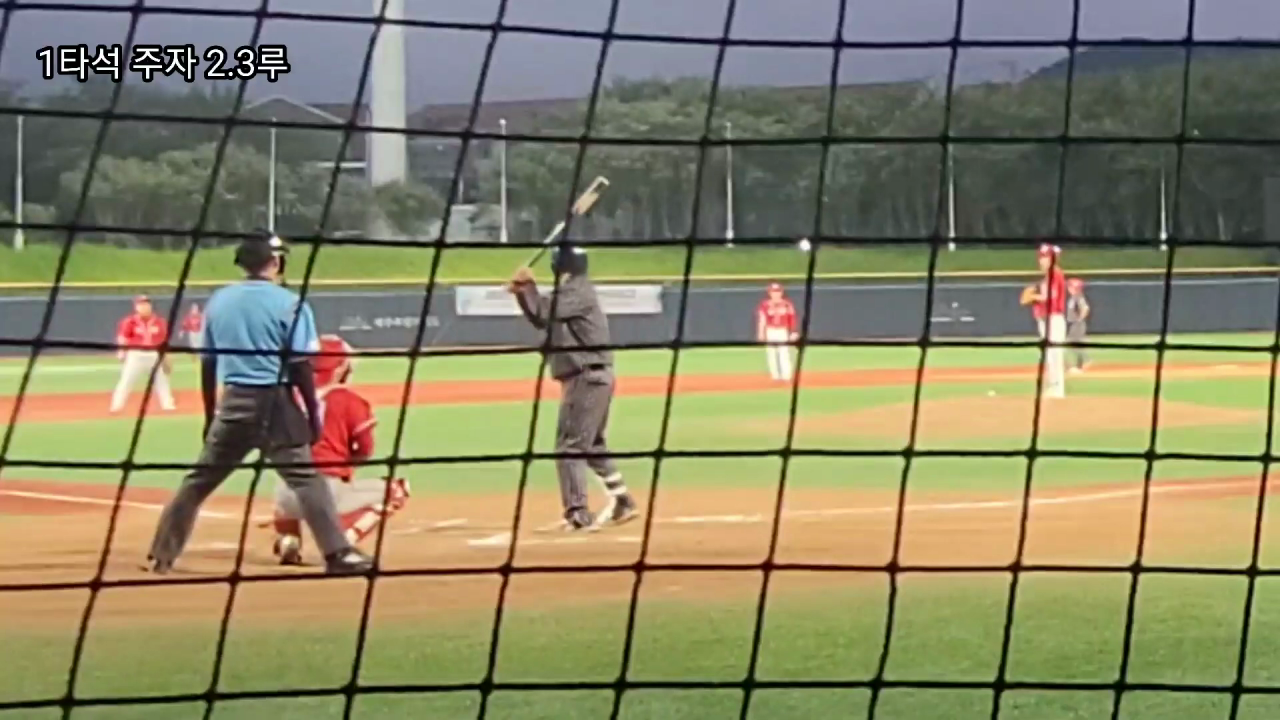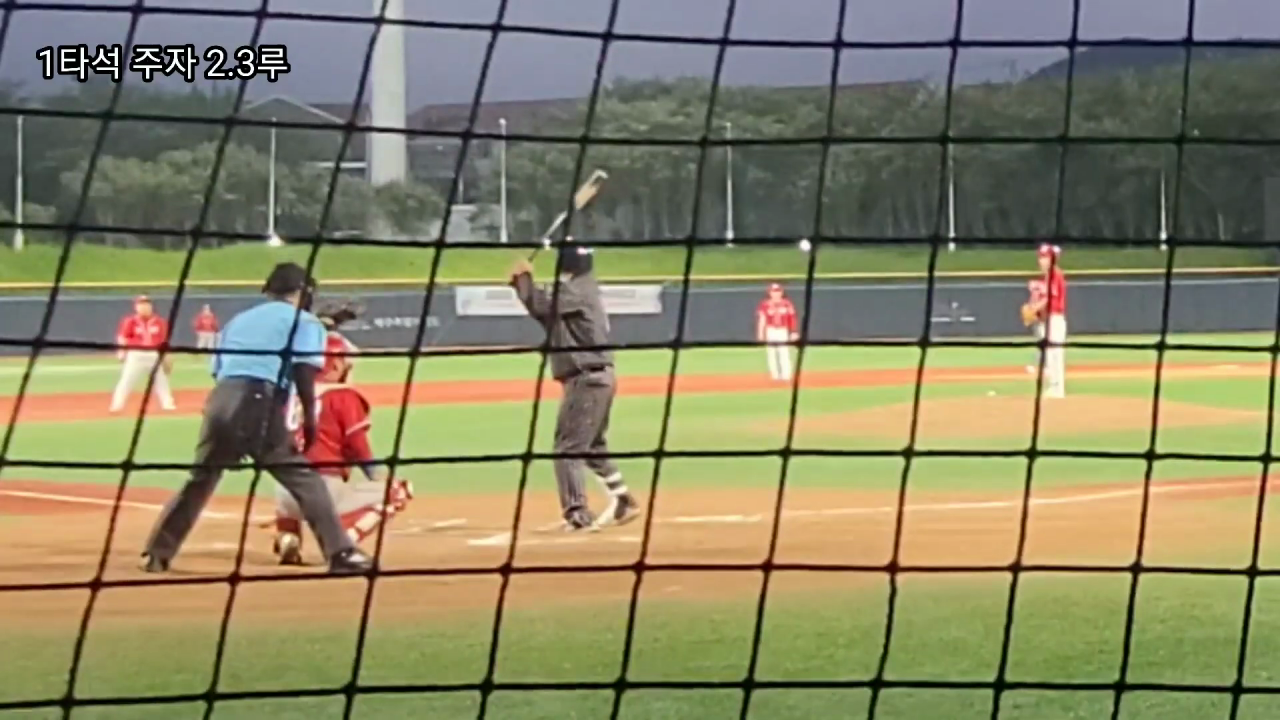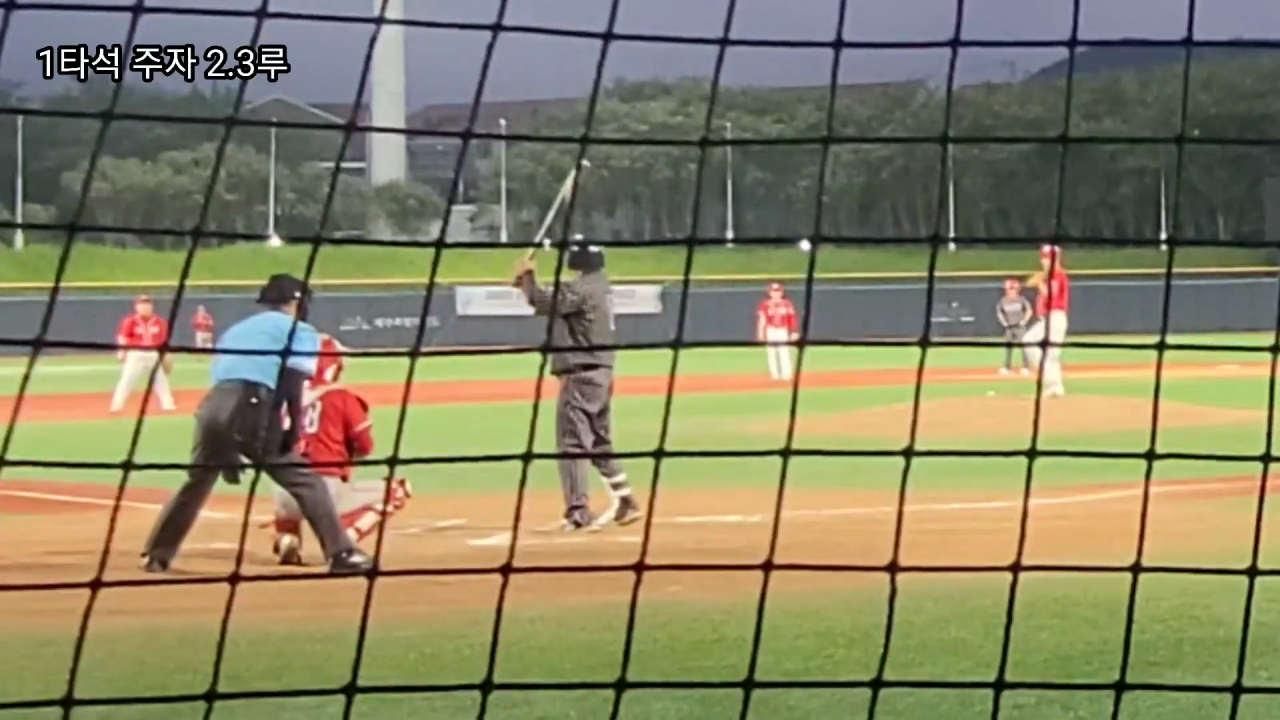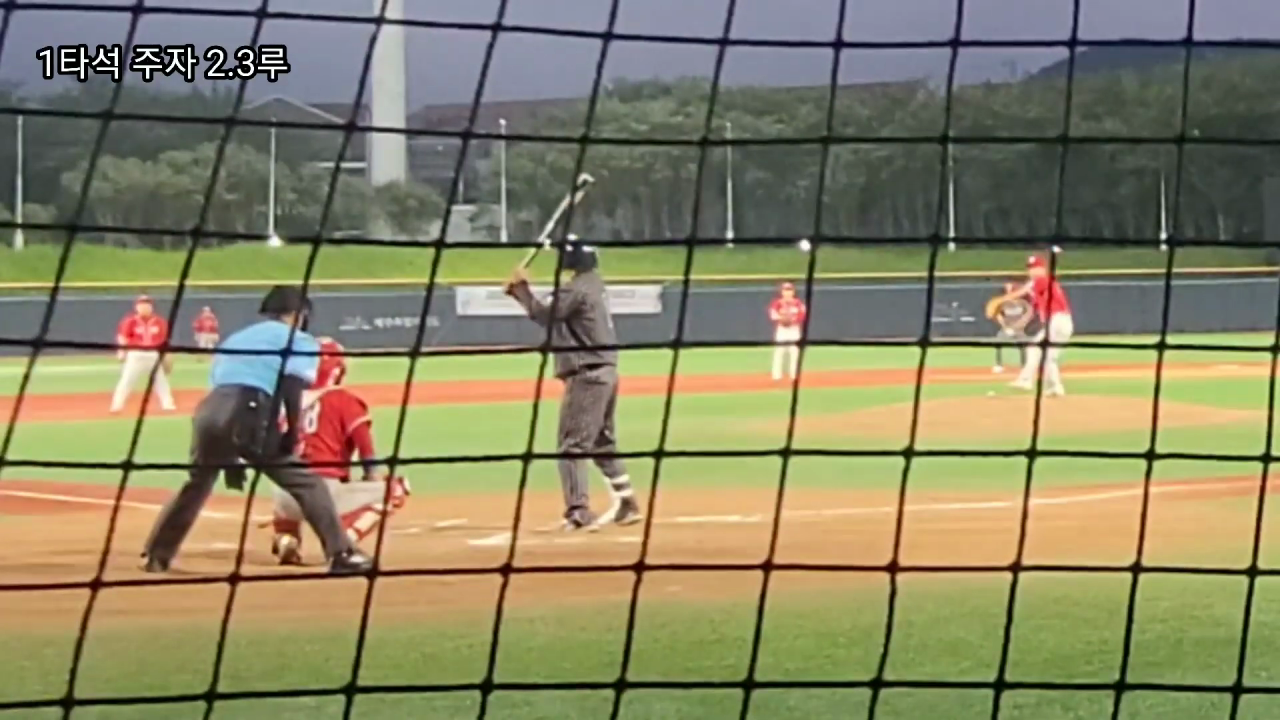
dt=1s
person 1, frame 1
left shoulder: (217, 301)
right shoulder: (289, 303)
left elbow: (208, 365)
right elbow: (300, 366)
left wrist: (210, 416)
right wrist: (313, 413)
left hip: (232, 404)
right hip: (274, 403)
left knee: (200, 480)
right knee: (306, 478)
left ankle: (160, 555)
right ankle: (338, 553)
person 1, frame 2
left shoulder: (239, 319)
right shoulder: (304, 321)
right elbow: (303, 368)
left wrist: (232, 440)
right wrist: (310, 417)
left hip: (220, 400)
right hip: (259, 402)
left knee: (199, 481)
right knee: (305, 480)
left ankle: (156, 554)
right ankle: (340, 553)
person 1, frame 3
left shoulder: (234, 330)
right shoulder: (298, 329)
right elbow: (292, 375)
left wrist: (228, 452)
right wrist: (295, 423)
left hip: (213, 406)
right hip: (252, 407)
left knee: (197, 482)
right knee: (305, 480)
left ankle: (156, 555)
right ankle: (341, 553)
person 1, frame 4
left shoulder: (234, 338)
right shoulder: (298, 339)
right elbow: (292, 383)
left wrist: (230, 458)
right wrist: (293, 429)
left hip: (210, 411)
right hip: (249, 412)
left knee: (196, 485)
right knee: (306, 482)
left ankle: (155, 554)
right ankle: (341, 553)
person 2, frame 1
left shoulder: (576, 291)
right shoulder: (574, 291)
left elbow: (545, 311)
right elbow: (540, 319)
left wrist: (529, 284)
right wrist: (521, 293)
left hip: (586, 378)
right hip: (595, 376)
left knee: (570, 447)
right knee: (593, 445)
left ankle: (579, 514)
right ankle: (622, 502)
person 2, frame 2
left shoulder: (576, 290)
right shoulder: (582, 289)
left elbow: (540, 305)
right elbow: (547, 316)
left wrist: (525, 277)
right wrist: (521, 285)
left hip: (586, 379)
right hip: (599, 377)
left knee: (568, 448)
right knee: (593, 446)
left ankle: (578, 515)
right ankle: (623, 501)
person 2, frame 3
left shoulder: (581, 287)
right shoulder: (598, 283)
left elbow: (543, 303)
right elbow: (556, 303)
left wrist: (527, 274)
right wrist: (526, 283)
left hip: (581, 375)
right hip: (600, 373)
left knee: (571, 444)
right knee: (599, 443)
left ankle: (579, 512)
right ankle: (625, 502)
person 2, frame 4
left shoulder: (578, 288)
right shoulder: (590, 284)
left elbow: (543, 315)
right elbow: (551, 312)
left wrist: (522, 286)
right wrist: (519, 293)
left hip: (587, 376)
right hip: (603, 374)
left knee: (572, 446)
right knee: (603, 443)
left ankle: (579, 514)
right ankle: (626, 505)
person 3, frame 1
right shoulder: (346, 398)
right elbow: (366, 449)
right wrist: (346, 460)
left hip: (287, 494)
right hip: (327, 491)
right knee: (395, 491)
left ankle: (287, 540)
person 3, frame 2
left shoulder: (292, 391)
right shoulder: (344, 396)
right elbow: (358, 448)
right wrist: (379, 480)
left hip: (288, 492)
right hip: (325, 489)
right knee: (398, 491)
left ankle: (288, 539)
person 3, frame 3
right shoulder: (341, 397)
right elbow: (365, 446)
right wrist: (347, 455)
left hip: (286, 494)
right hip: (325, 490)
right knee: (396, 492)
left ankle: (287, 540)
person 3, frame 4
right shoulder: (341, 398)
right elbow: (362, 437)
right wrist: (372, 474)
left hip: (286, 495)
right hip: (324, 491)
right knee: (395, 489)
left ankle: (286, 540)
